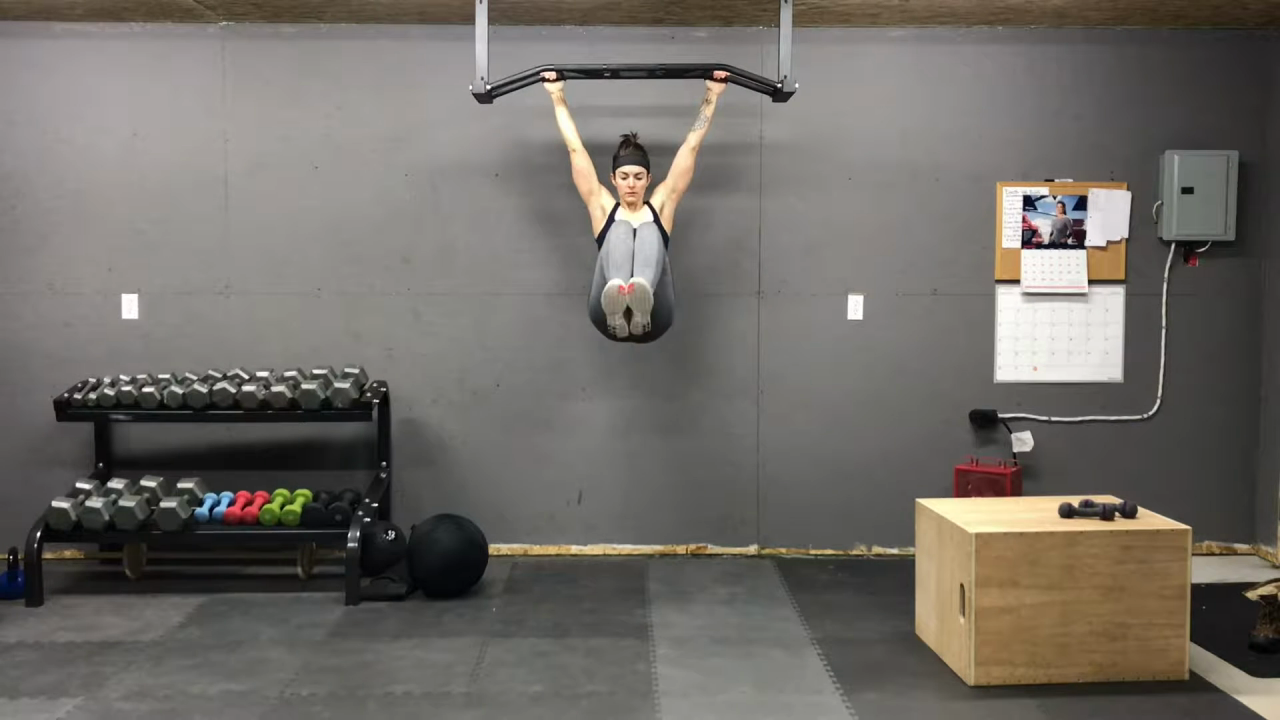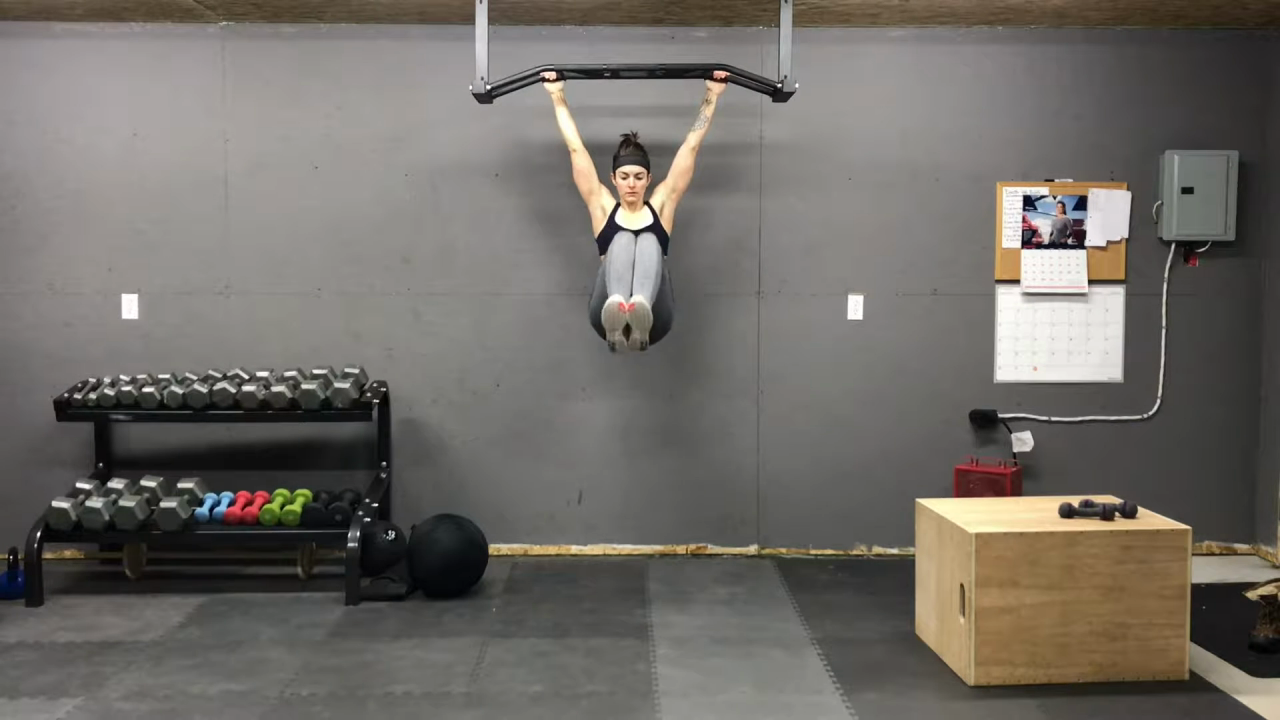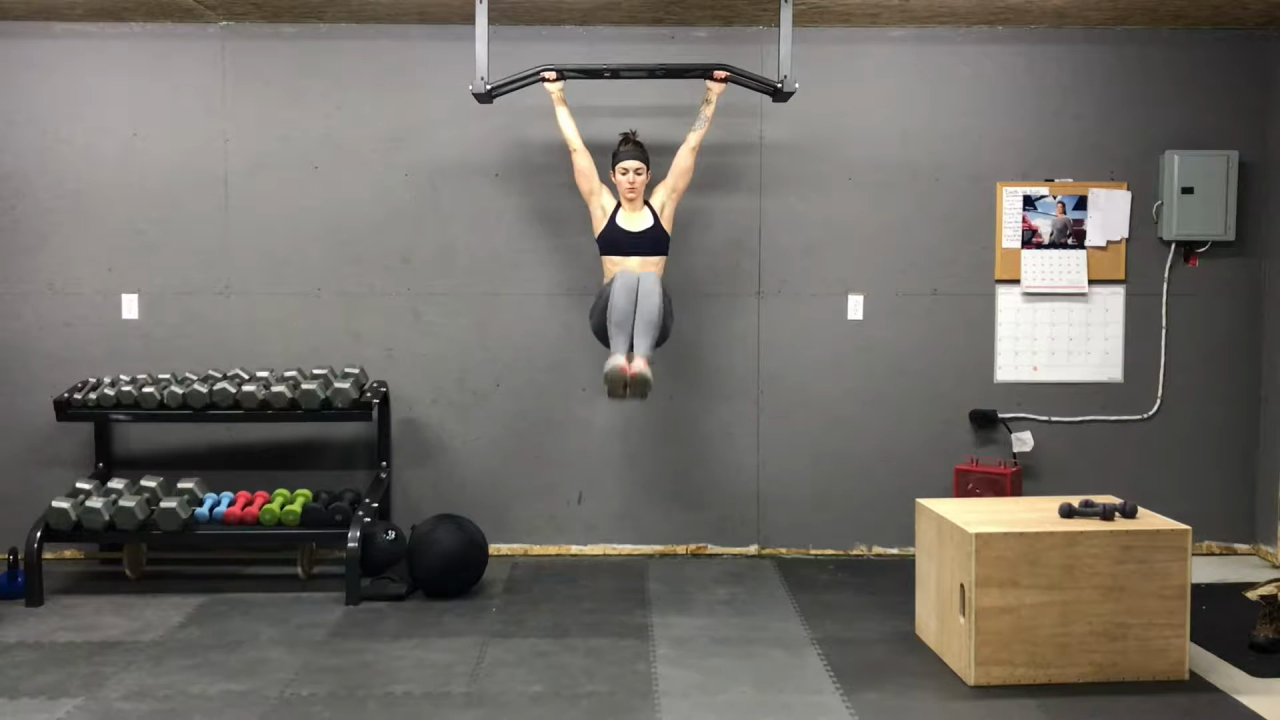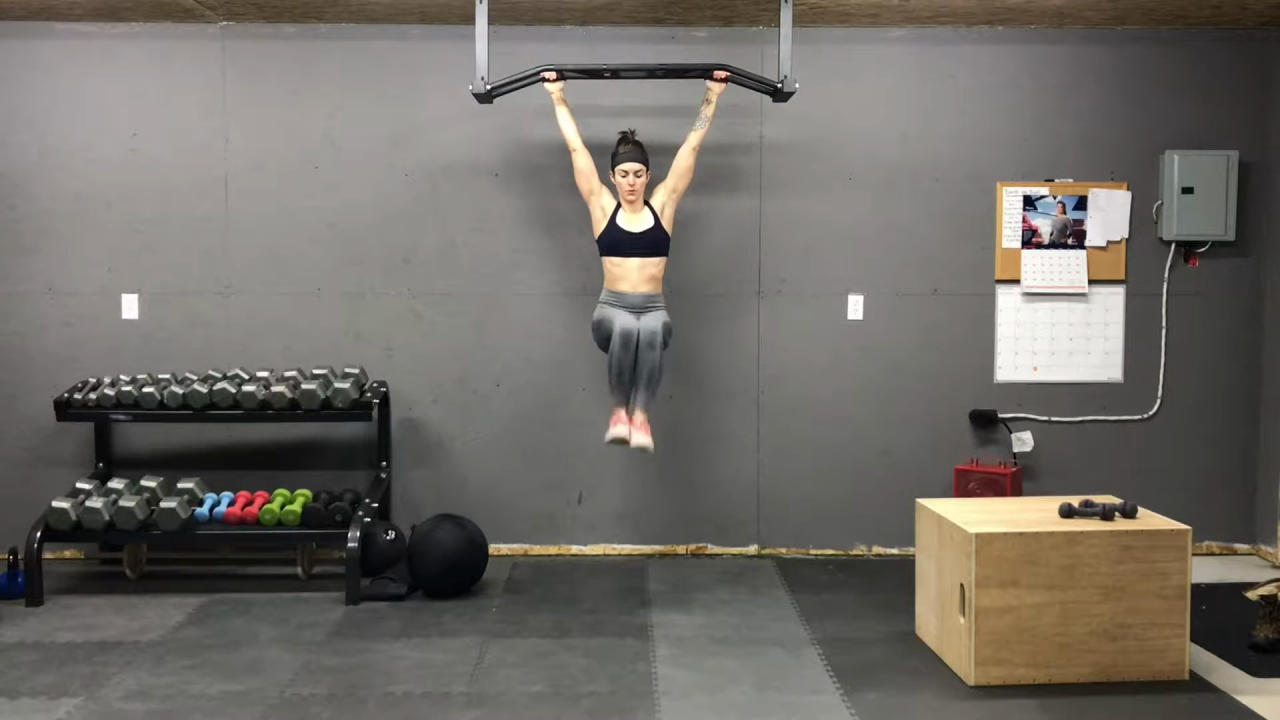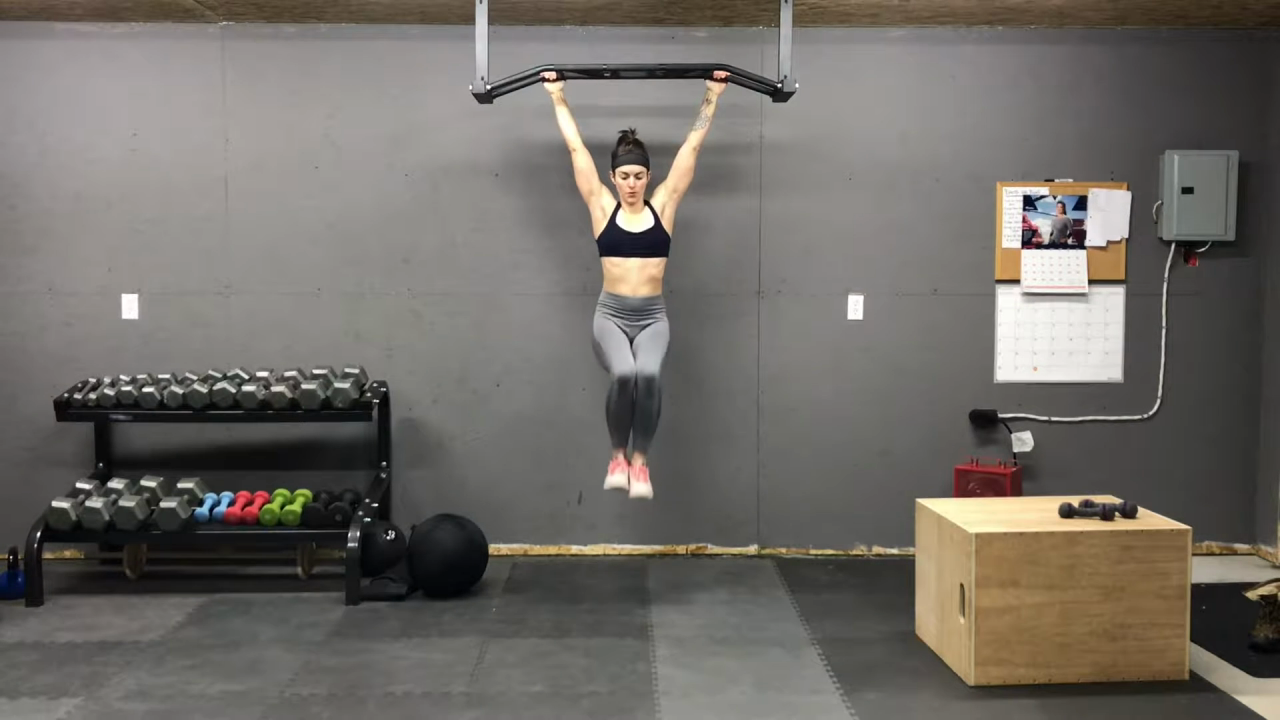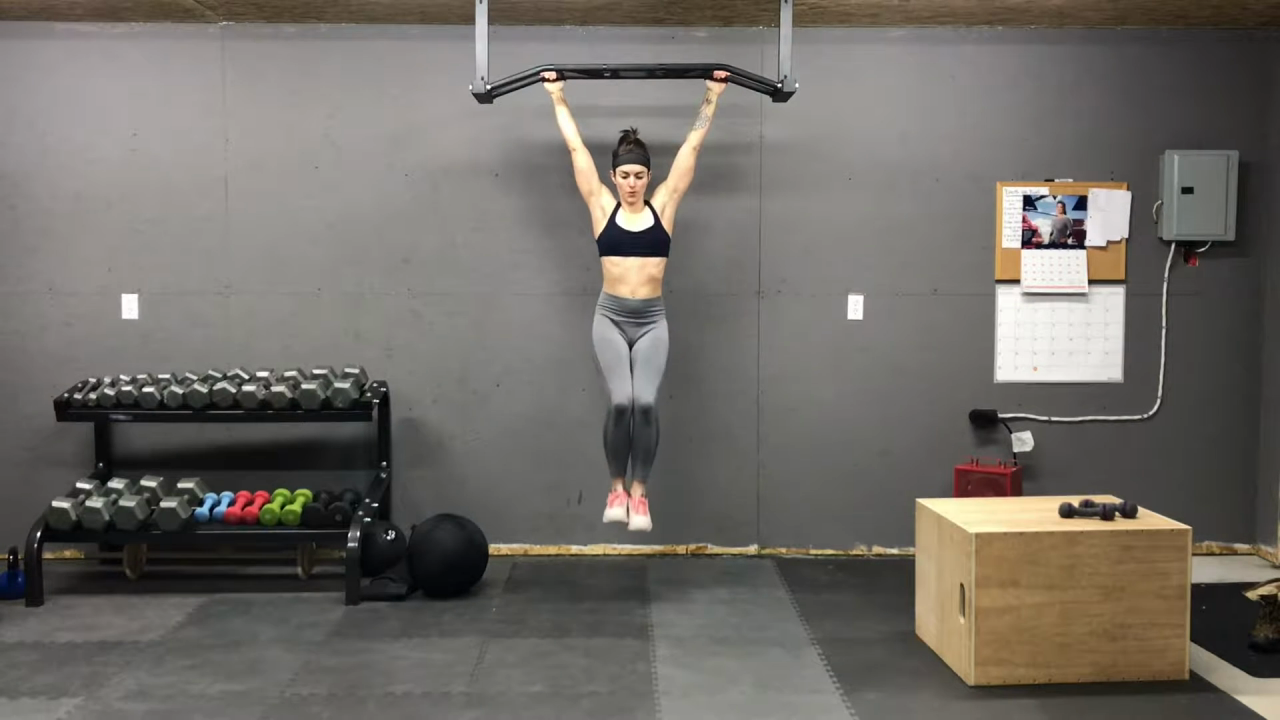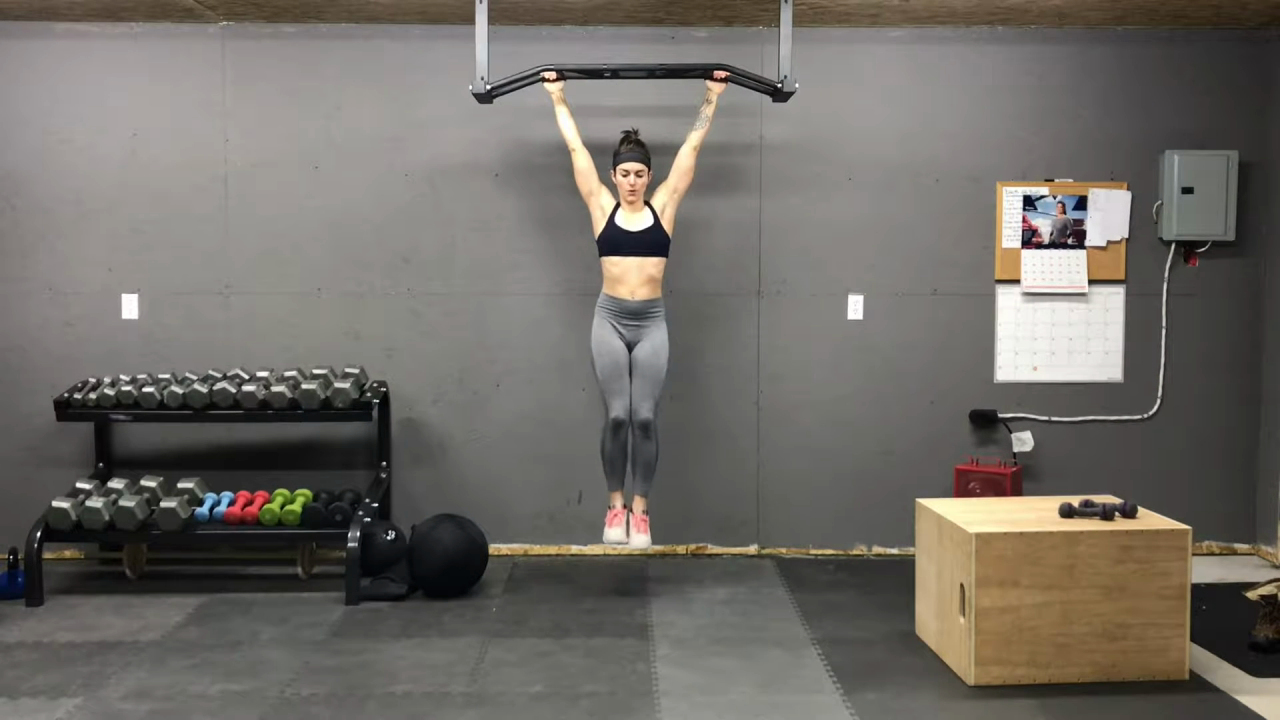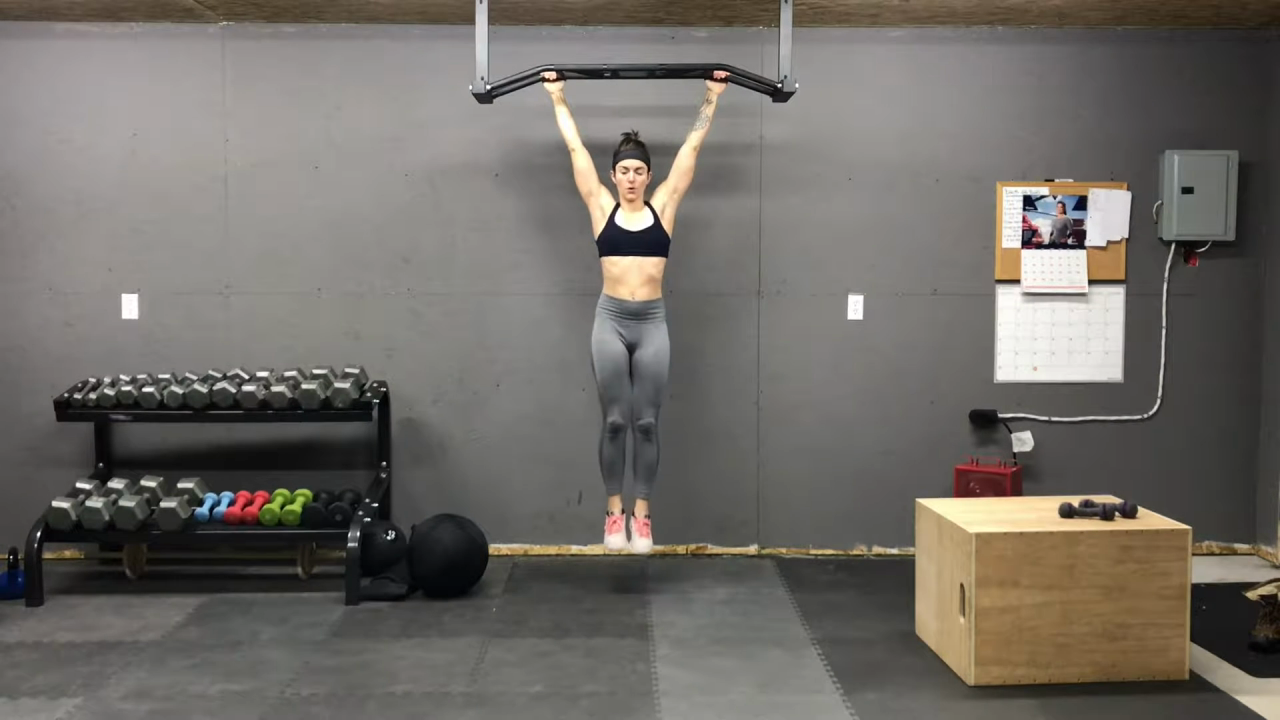
dt=0.2s
person 1, frame 1
left shoulder: (661, 205)
right shoulder: (602, 206)
left elbow: (691, 146)
right elbow: (575, 148)
left wrist: (711, 95)
right wrist: (557, 96)
left hip: (655, 316)
right hip: (606, 314)
left knee: (648, 230)
right knee: (621, 230)
left ankle: (642, 301)
right ankle: (617, 302)
person 1, frame 2
left shoulder: (662, 205)
right shoulder: (602, 207)
left elbow: (691, 147)
right elbow: (576, 148)
left wrist: (711, 96)
right wrist: (557, 97)
left hip: (655, 319)
right hip: (605, 314)
left knee: (648, 243)
right knee: (623, 242)
left ankle: (641, 315)
right ankle: (618, 314)
person 1, frame 3
left shoulder: (662, 203)
right shoulder: (602, 205)
left elbow: (691, 146)
right elbow: (576, 149)
left wrist: (711, 96)
right wrist: (557, 96)
left hip: (653, 318)
right hip: (609, 314)
left knee: (651, 282)
right knee: (625, 280)
left ankle: (640, 363)
right ankle: (618, 362)
person 1, frame 4
left shoulder: (662, 204)
right shoulder: (602, 205)
left elbow: (691, 147)
right elbow: (576, 148)
left wrist: (711, 96)
right wrist: (558, 97)
left hip: (653, 310)
right hip: (610, 314)
left knee: (653, 328)
right knee: (625, 328)
left ankle: (640, 418)
right ankle: (618, 415)
person 1, frame 5
left shoulder: (663, 205)
right shoulder: (602, 206)
left elbow: (691, 147)
right elbow: (576, 148)
left wrist: (712, 96)
right wrist: (557, 97)
left hip: (653, 319)
right hip: (610, 316)
left knee: (648, 374)
right knee: (624, 373)
left ankle: (640, 462)
right ankle: (618, 457)
person 1, frame 6
left shoulder: (663, 205)
right shoulder: (601, 205)
left elbow: (692, 146)
right elbow: (575, 147)
left wrist: (711, 96)
right wrist: (557, 96)
left hip: (652, 322)
right hip: (610, 319)
left knee: (645, 403)
right knee: (621, 402)
left ankle: (639, 492)
right ankle: (616, 488)
person 1, frame 7
left shoulder: (663, 205)
right shoulder: (601, 206)
left elbow: (692, 146)
right elbow: (575, 147)
left wrist: (712, 96)
right wrist: (557, 96)
left hip: (651, 324)
right hip: (610, 321)
left knee: (644, 418)
right knee: (617, 416)
left ankle: (640, 509)
right ankle: (615, 506)
person 1, frame 8
left shoulder: (663, 205)
right shoulder: (601, 206)
left elbow: (692, 146)
right elbow: (575, 147)
left wrist: (712, 96)
right wrist: (557, 97)
left hip: (652, 324)
right hip: (610, 322)
left knee: (645, 422)
right knee: (614, 421)
left ankle: (642, 514)
right ankle: (614, 512)
